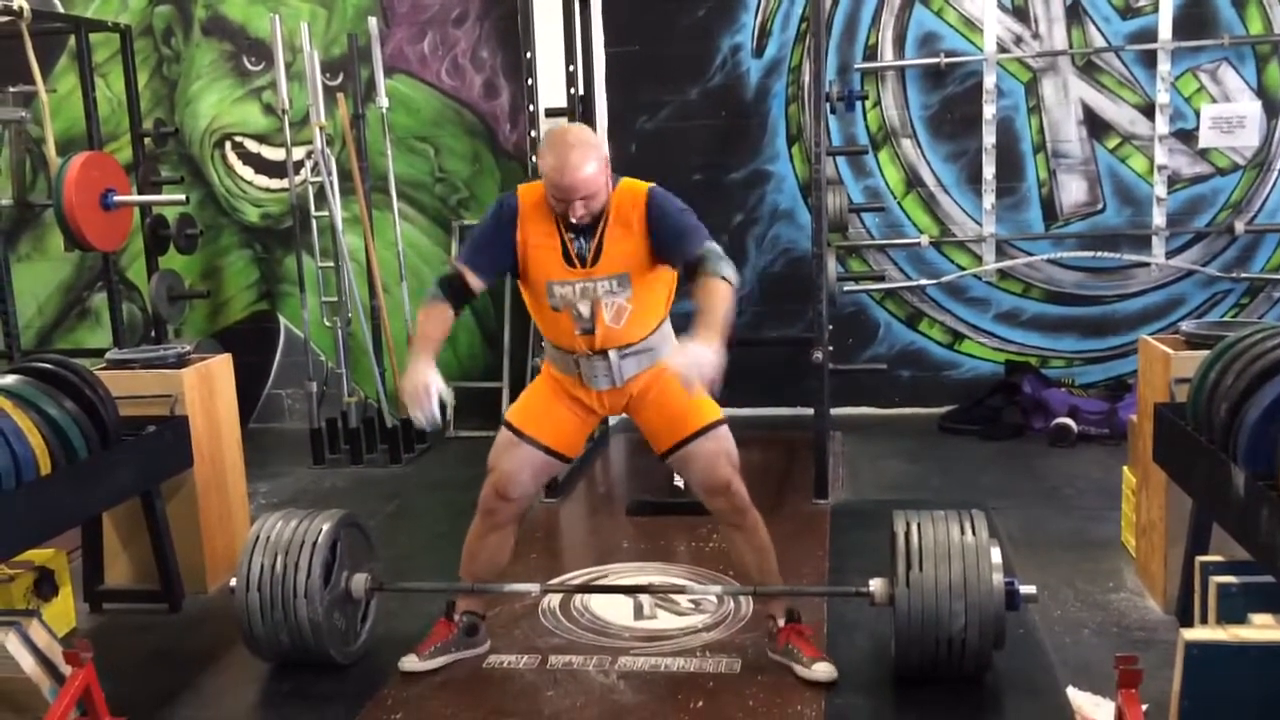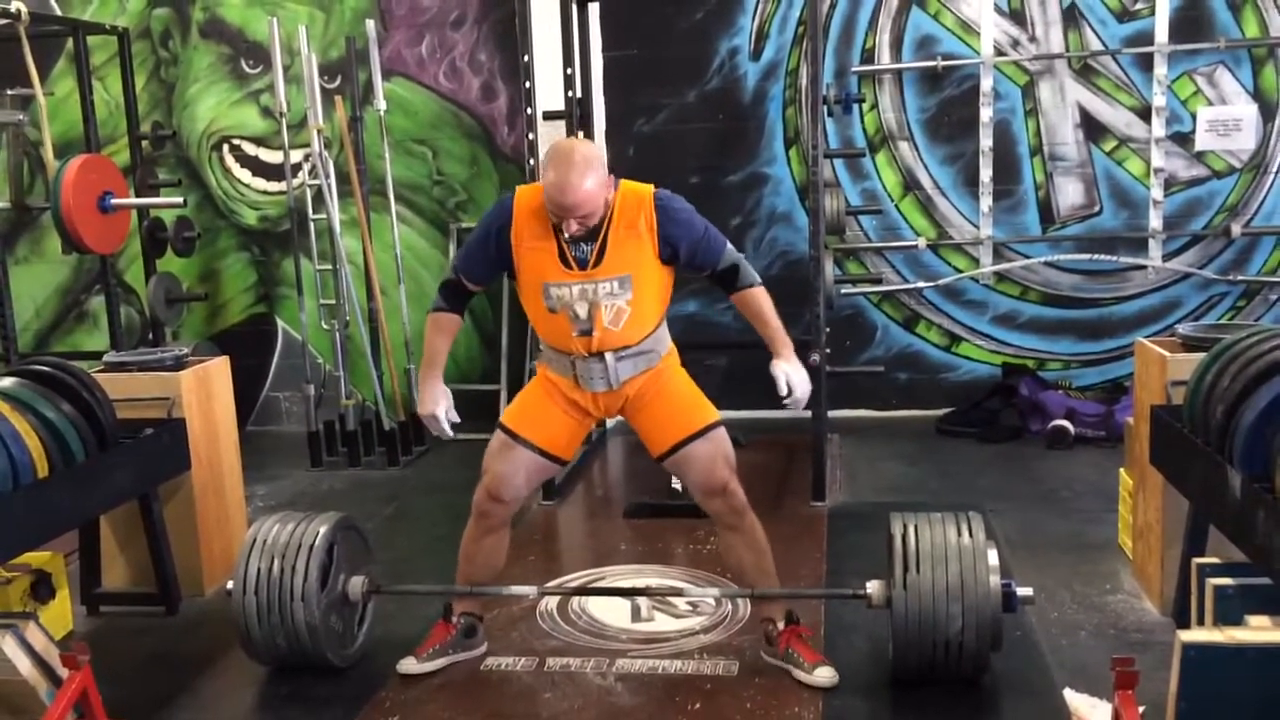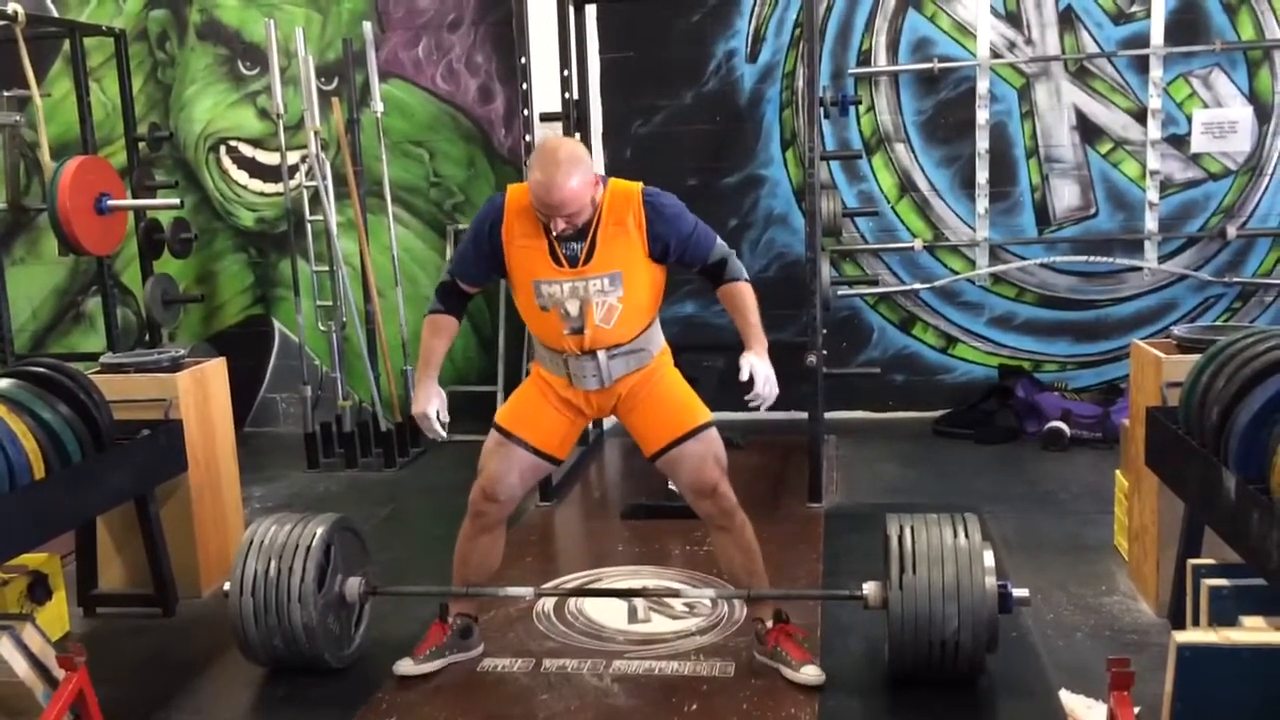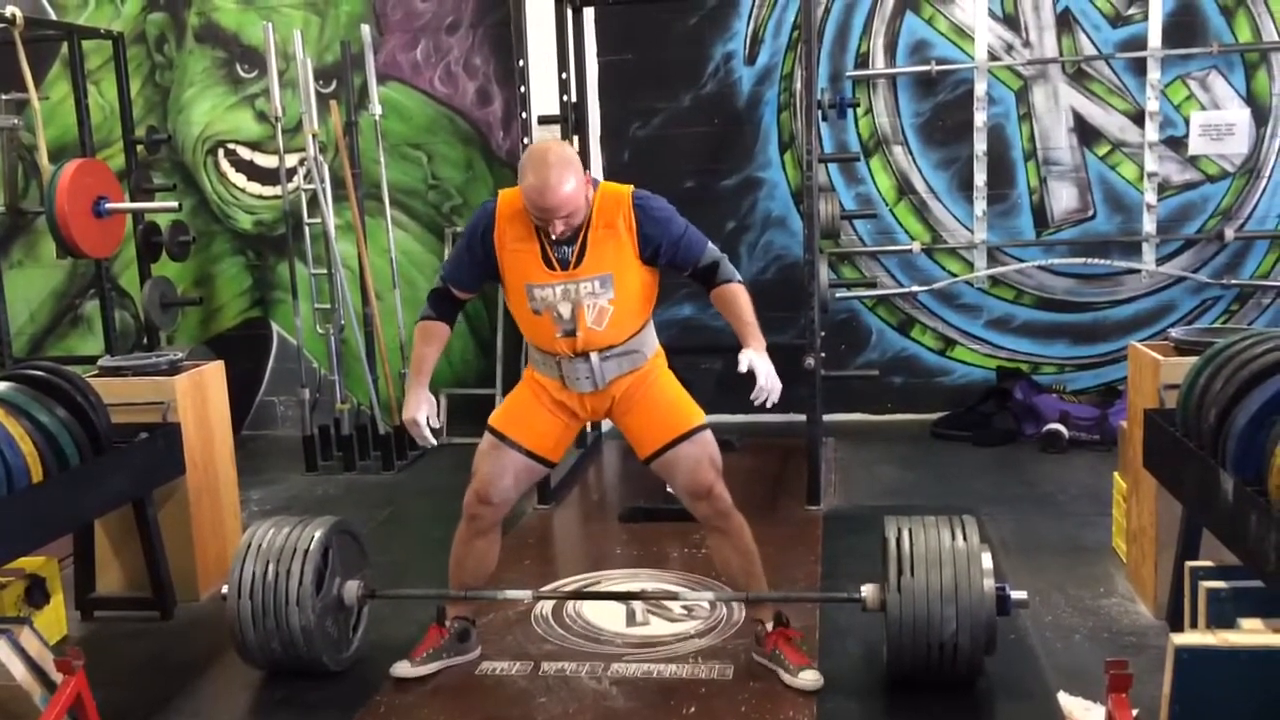
dt=0.5s
person 1, frame 1
left shoulder: (651, 208)
right shoulder: (516, 215)
left elbow: (714, 265)
right elbow: (455, 286)
left wrist: (707, 339)
right wrist: (422, 360)
left hip: (653, 368)
right hip: (567, 375)
left knee: (728, 494)
right knee: (500, 497)
left ankle: (784, 629)
right ankle: (464, 626)
person 1, frame 2
left shoulder: (656, 211)
right shoulder: (512, 217)
left elbow: (732, 271)
right elbow: (455, 291)
left wrist: (783, 351)
right wrist: (431, 380)
left hip: (649, 371)
right hip: (561, 379)
left knee: (725, 494)
right knee: (492, 499)
left ankle: (780, 633)
right ankle: (461, 626)
person 1, frame 3
left shoulder: (645, 208)
right shoulder: (504, 215)
left elbow: (723, 266)
right elbow: (453, 293)
left wrist: (756, 348)
right wrist: (427, 380)
left hip: (642, 369)
right hip: (556, 377)
left knee: (716, 495)
right knee: (488, 499)
left ankle: (772, 632)
right ankle: (458, 628)
person 1, frame 4
left shoulder: (635, 211)
right shoulder: (495, 220)
left elbow: (715, 269)
right elbow: (445, 300)
left wrist: (754, 345)
right wrist: (417, 386)
left hip: (635, 371)
right hip: (549, 380)
left knee: (711, 497)
right knee: (482, 501)
left ankle: (771, 634)
right ankle: (456, 631)
